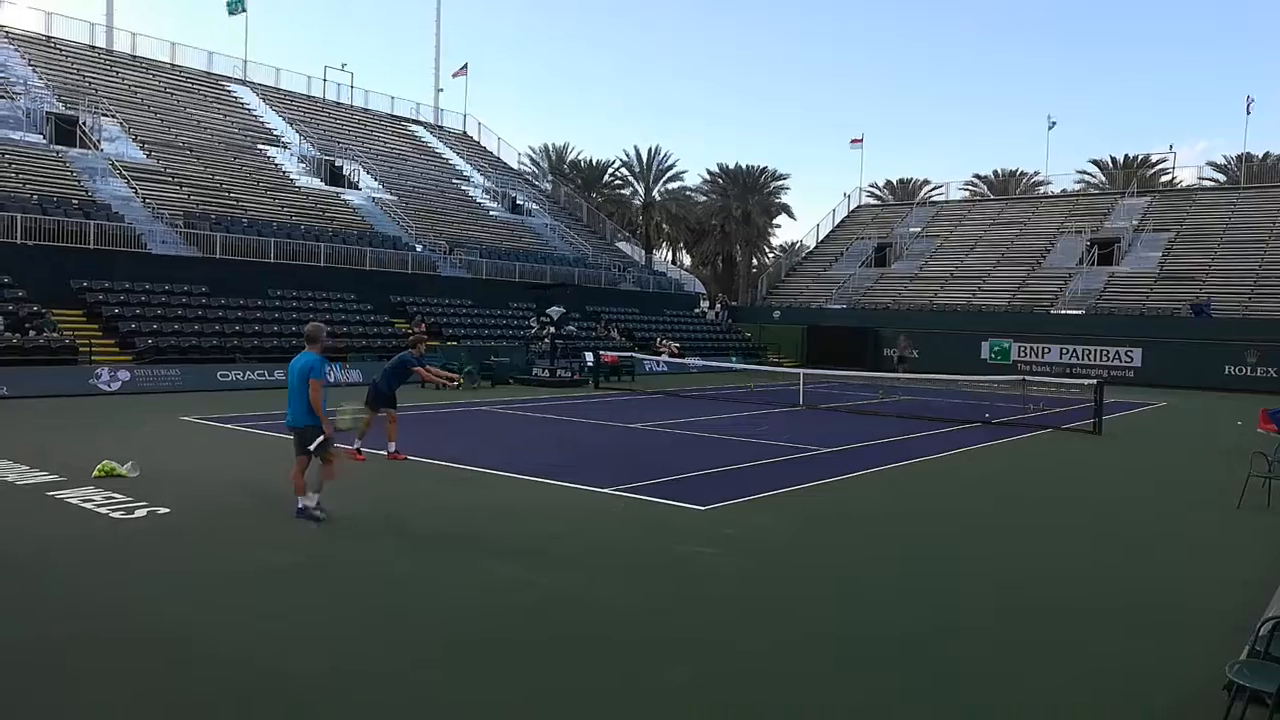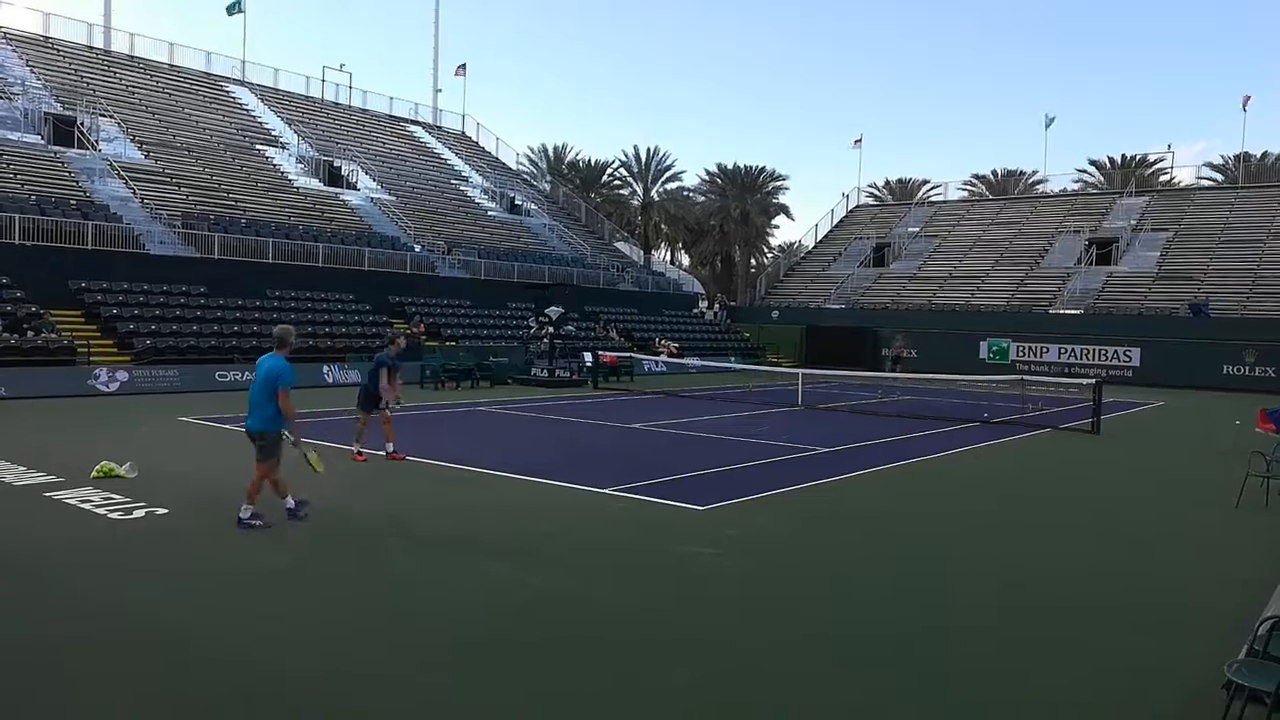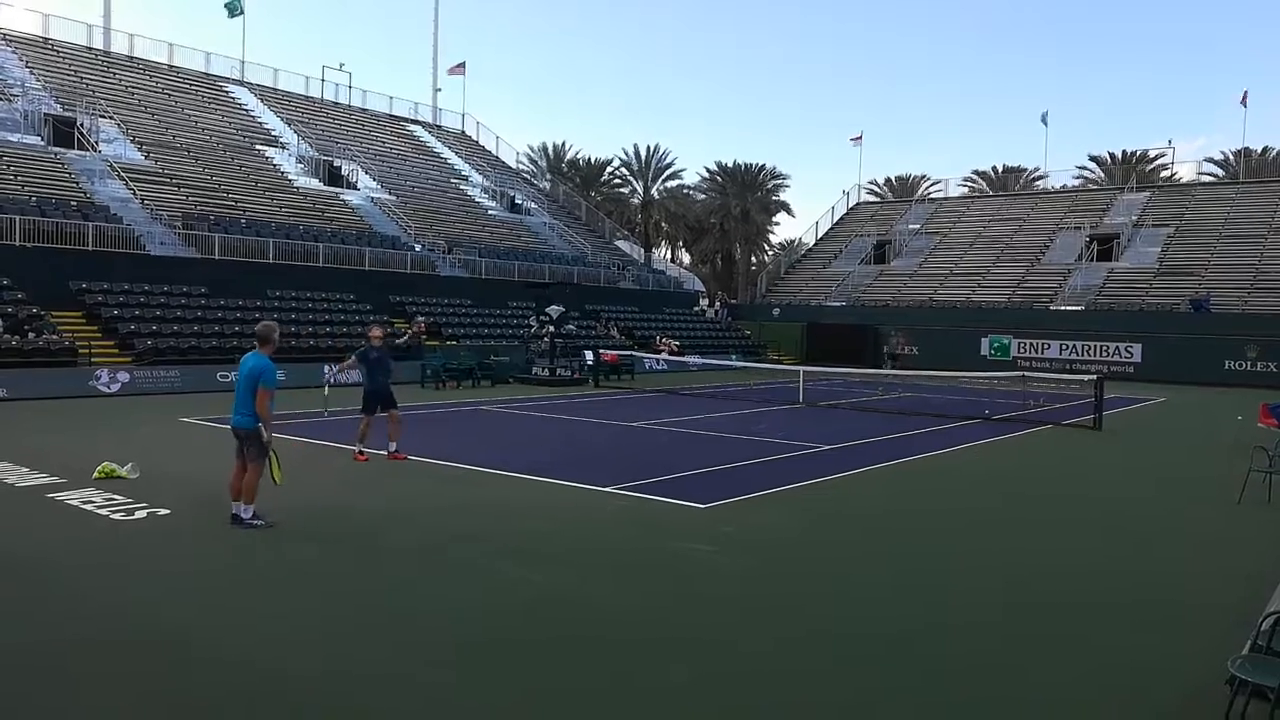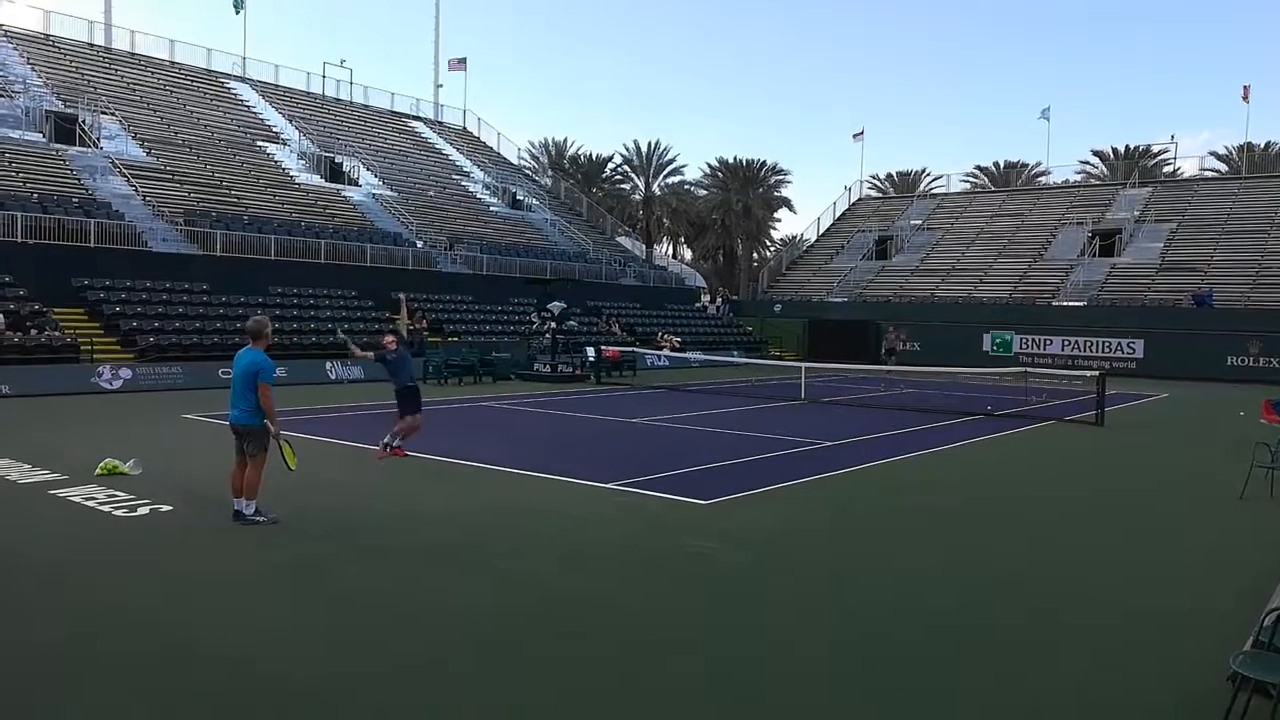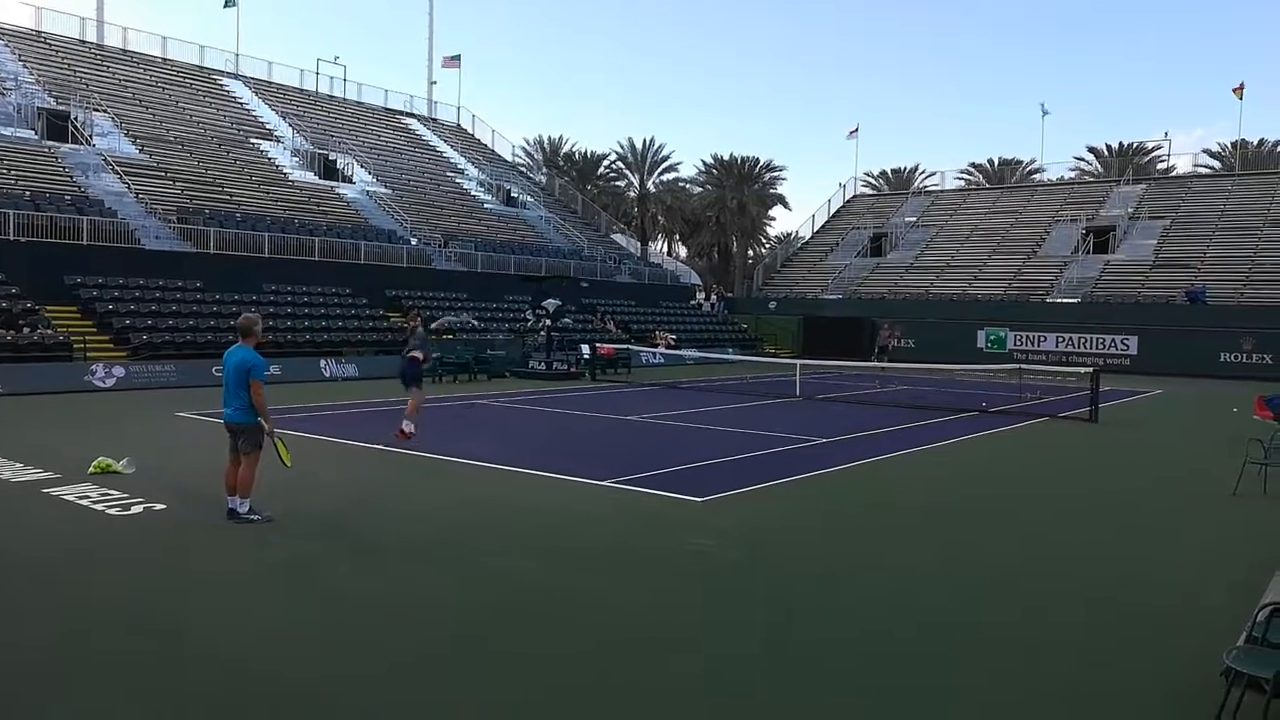
dt=0.5s
person 1, frame 1
left shoulder: (295, 361)
right shoulder: (317, 362)
right elbow: (314, 395)
right wrist: (326, 423)
left hip: (295, 421)
right hip: (310, 423)
left knee: (301, 464)
right knee: (329, 461)
left ankle: (303, 505)
right ankle: (311, 502)
person 1, frame 2
left shoulder: (262, 361)
right shoulder: (284, 368)
right elbow: (284, 404)
right wrist: (294, 430)
left hip: (256, 424)
right hip: (267, 427)
left knee: (271, 469)
right knee: (262, 472)
left ankle: (290, 505)
right ankle: (245, 515)
person 1, frame 3
left shoulder: (246, 358)
right shoulder: (267, 366)
right elbow: (262, 403)
right wrist: (267, 430)
left hip: (239, 422)
right hip: (253, 426)
left knee: (240, 468)
right knee: (254, 471)
left ankle: (237, 512)
right ankle: (247, 516)
person 1, frame 4
left shoulder: (240, 355)
right shoulder: (263, 362)
right elbow: (264, 397)
right wrist: (274, 424)
left hip: (237, 419)
right hip: (254, 422)
left knee: (240, 464)
right knee: (254, 467)
left ankle: (238, 508)
right ankle: (249, 512)
person 1, frame 5
left shoulder: (229, 353)
right shoulder: (255, 360)
right elbow: (257, 395)
right wrist: (268, 421)
left hip: (231, 416)
right hip: (248, 420)
left knee: (234, 462)
right knee: (248, 464)
left ankle: (232, 507)
right ankle: (244, 511)
